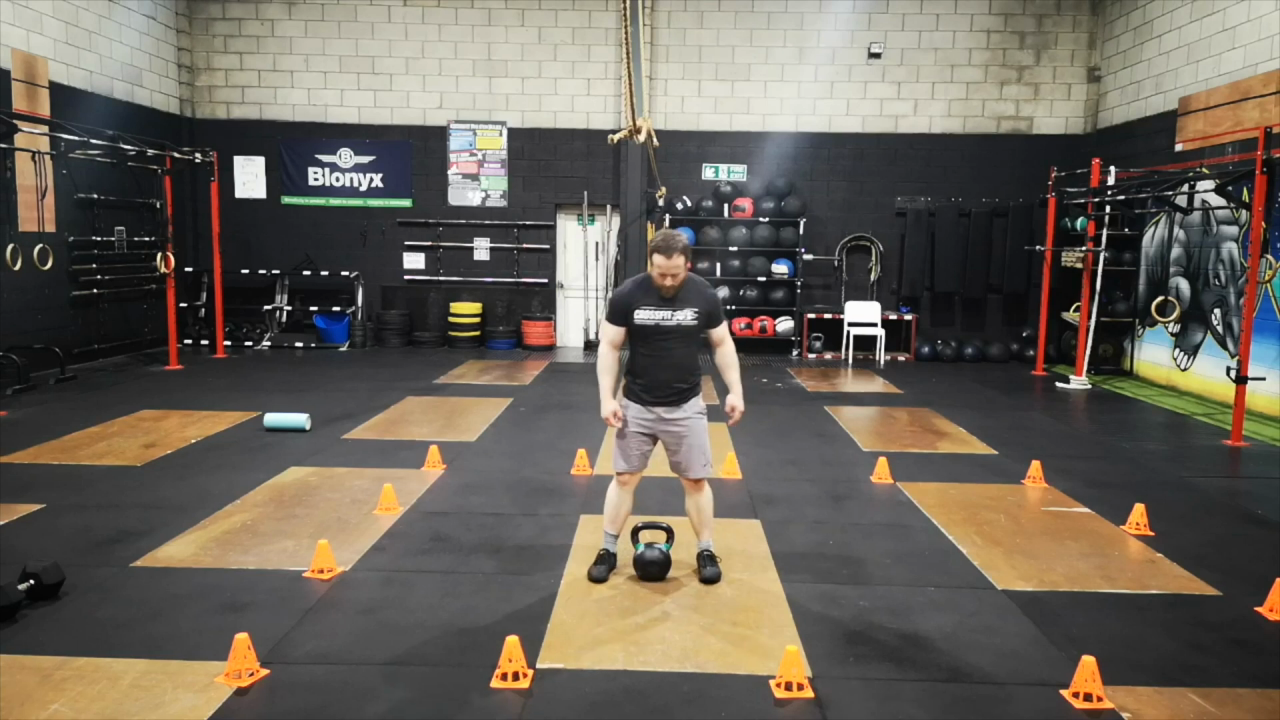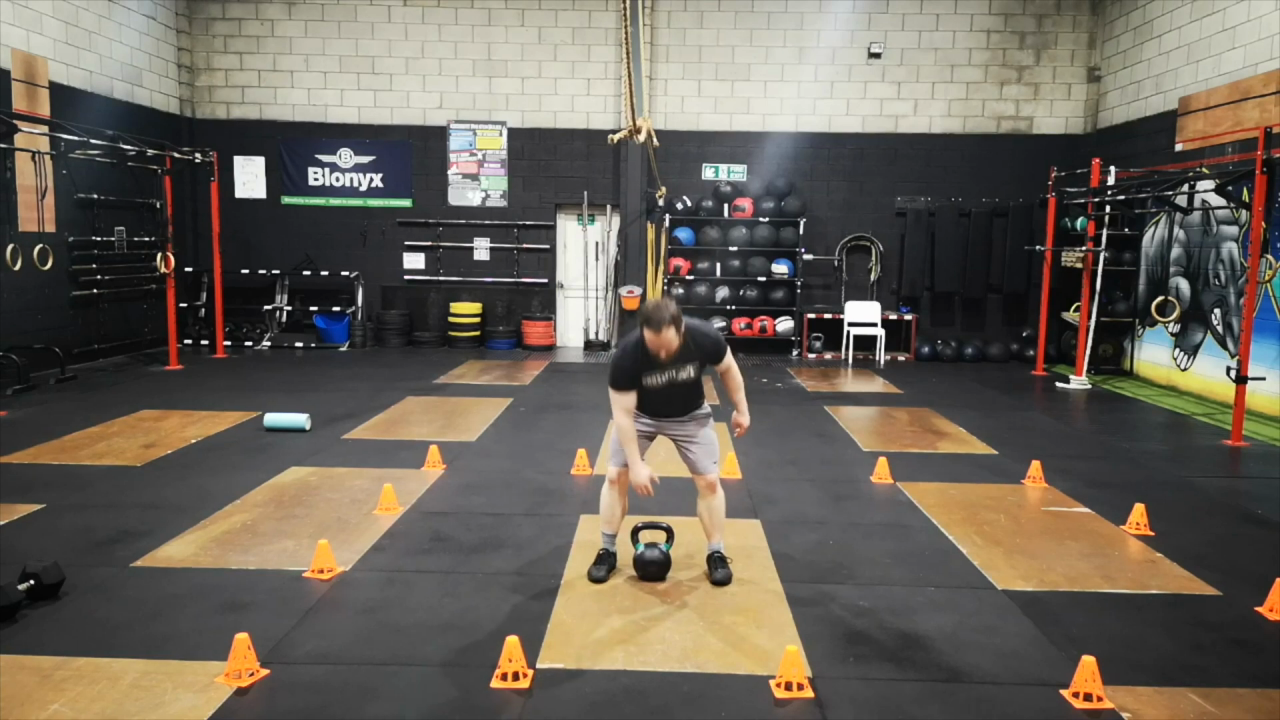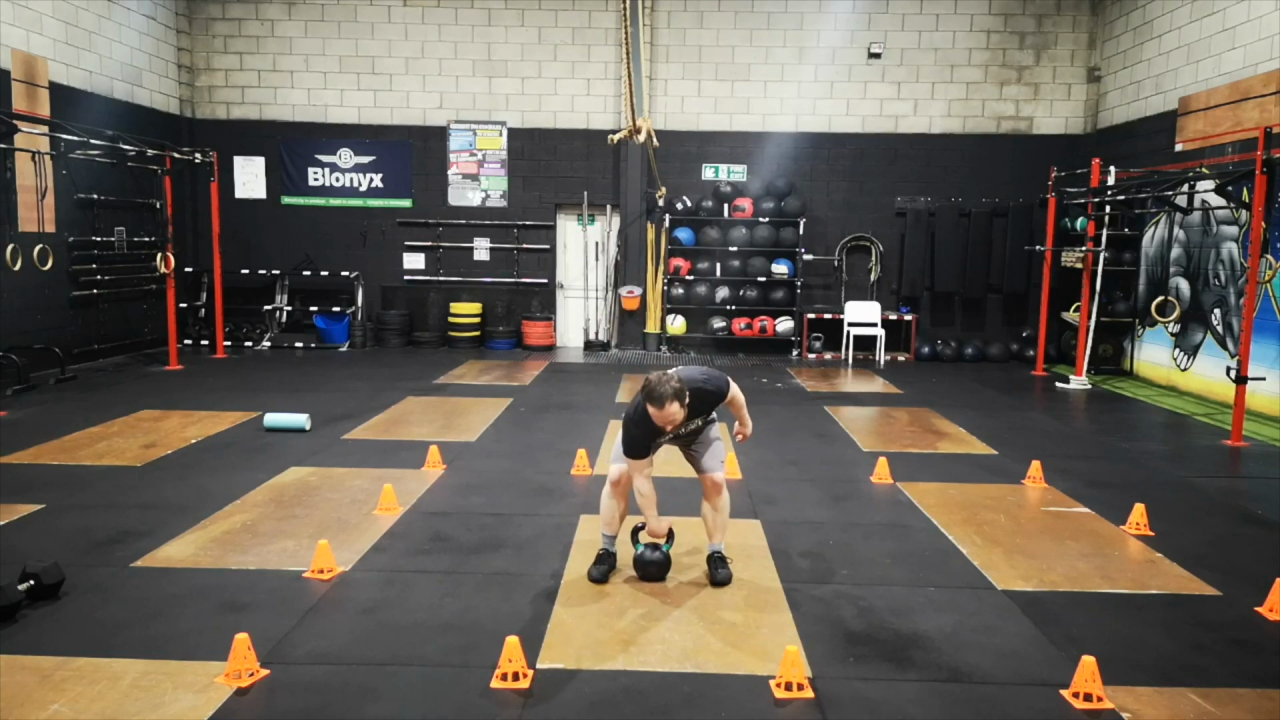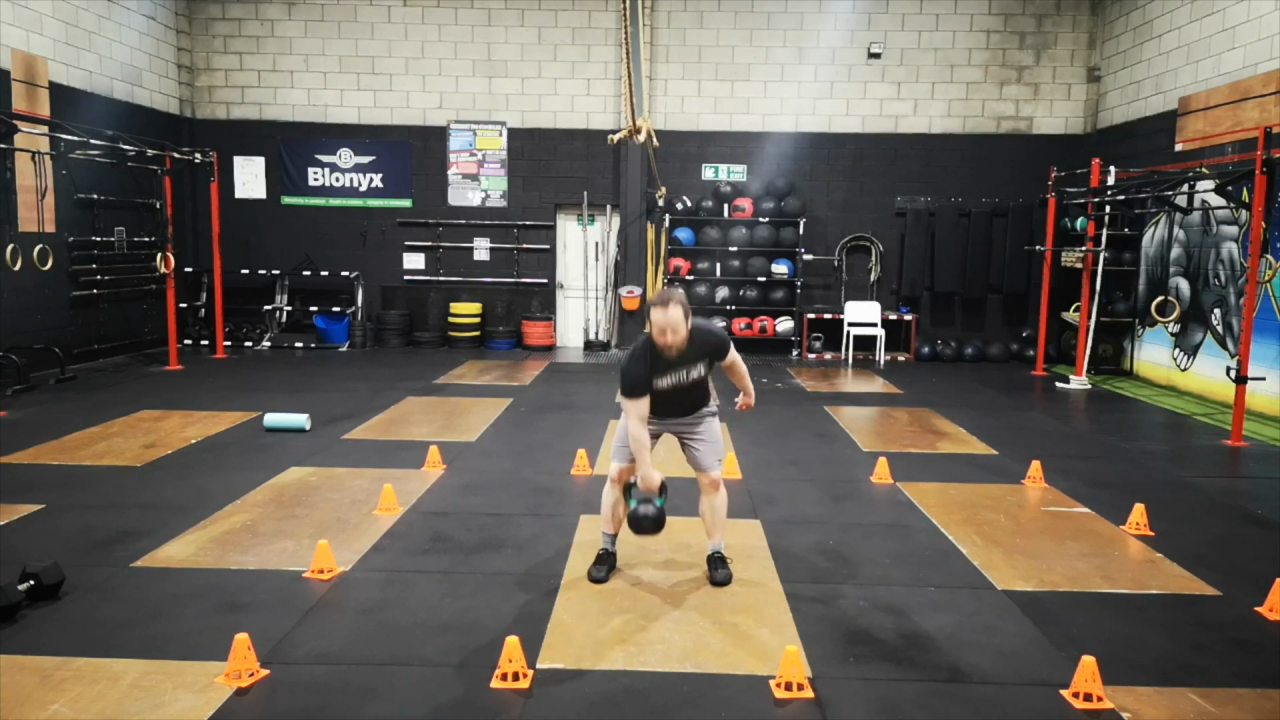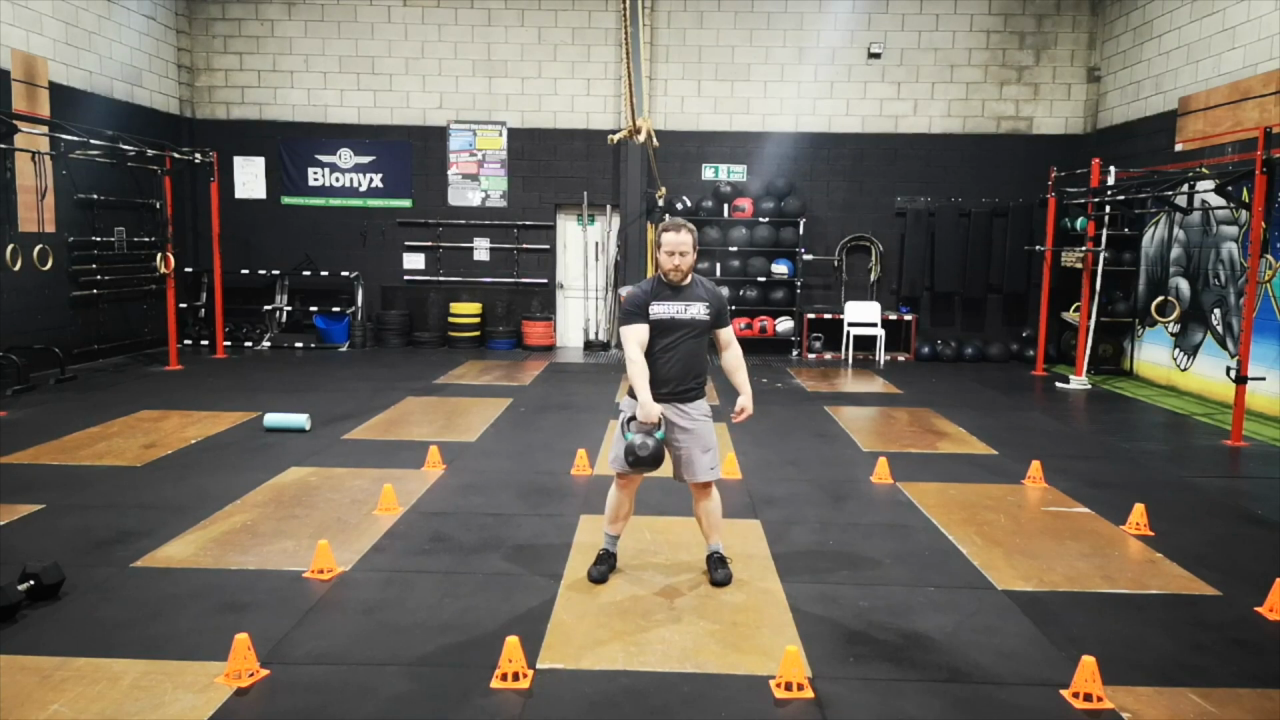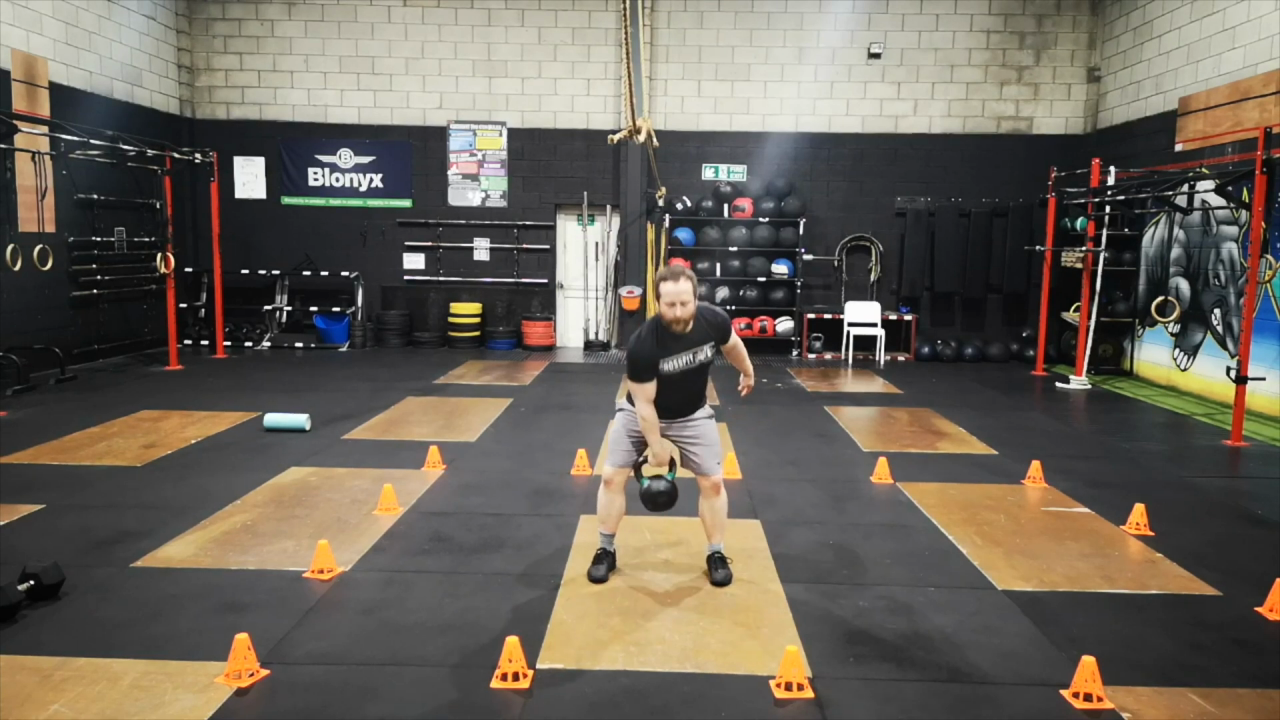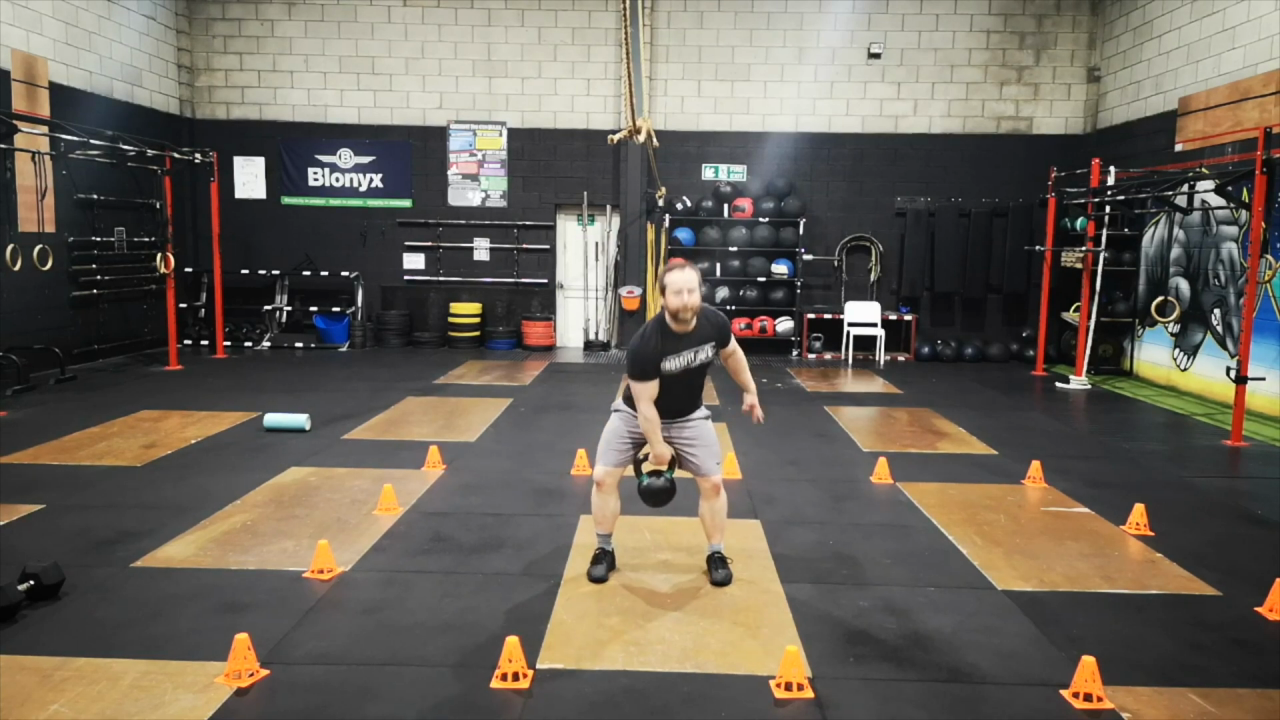
dt=0.5s
person 1, frame 1
left shoulder: (704, 295)
right shoulder: (628, 295)
left elbow: (722, 345)
right elbow: (609, 347)
left wrist: (735, 391)
right wrist: (607, 397)
left hip: (686, 406)
right hip: (636, 406)
left knee: (696, 480)
right knee: (625, 478)
left ankle: (706, 552)
right ankle: (608, 550)
person 1, frame 2
left shoulder: (705, 337)
right shoulder: (627, 354)
left elbow: (728, 369)
right elbow: (622, 414)
left wrist: (741, 409)
right wrist: (636, 464)
left hip: (690, 415)
right hip: (642, 414)
left knee: (709, 480)
right knee: (616, 477)
left ankle: (716, 553)
right ankle: (607, 551)
person 1, frame 3
left shoulder: (708, 385)
right shoulder: (636, 420)
left elbow: (733, 393)
right elbow: (642, 478)
left wrist: (744, 421)
right wrist: (653, 522)
left hip: (699, 426)
left knee: (715, 480)
right knee: (617, 477)
left ankle: (716, 554)
right ankle: (607, 551)
person 1, frame 4
left shoulder: (709, 336)
right shoulder: (636, 360)
left elbow: (732, 363)
right elbow: (636, 422)
left wrist: (747, 391)
right wrist: (646, 470)
left hip: (695, 413)
right hip: (647, 412)
left knee: (712, 478)
right knee: (618, 474)
left ankle: (716, 554)
right ankle: (607, 551)
person 1, frame 5
left shoulder: (710, 295)
right shoulder: (640, 296)
left elbow: (728, 348)
right elbow: (634, 352)
left wrist: (745, 392)
right wrist: (645, 401)
left hip: (692, 407)
right hip: (643, 404)
left knee: (703, 483)
right knee: (626, 479)
left ankle: (715, 554)
right ankle: (608, 552)
person 1, frame 6
left shoulder: (714, 319)
right shoulder: (643, 343)
left elbow: (732, 345)
right elbow: (644, 404)
left wrist: (748, 373)
right wrist: (656, 447)
left hip: (692, 413)
right hip: (641, 414)
left knee: (712, 481)
right knee: (612, 476)
left ankle: (716, 554)
right ankle: (606, 551)
person 1, frame 7
left shoulder: (714, 321)
right shoulder: (646, 342)
left elbow: (732, 353)
right elbow: (645, 403)
left wrist: (751, 392)
right wrist: (658, 446)
left hip: (689, 415)
right hip: (637, 416)
left knee: (713, 483)
right knee: (604, 479)
left ankle: (716, 555)
right ankle: (604, 552)
